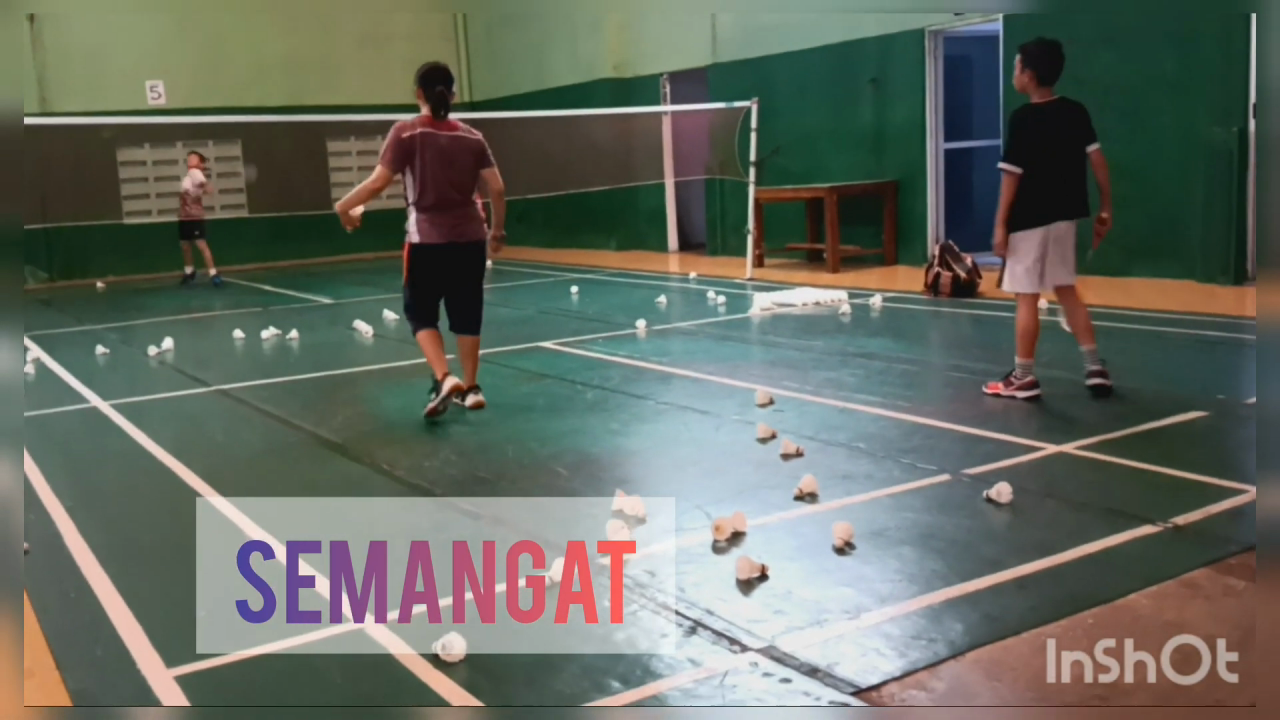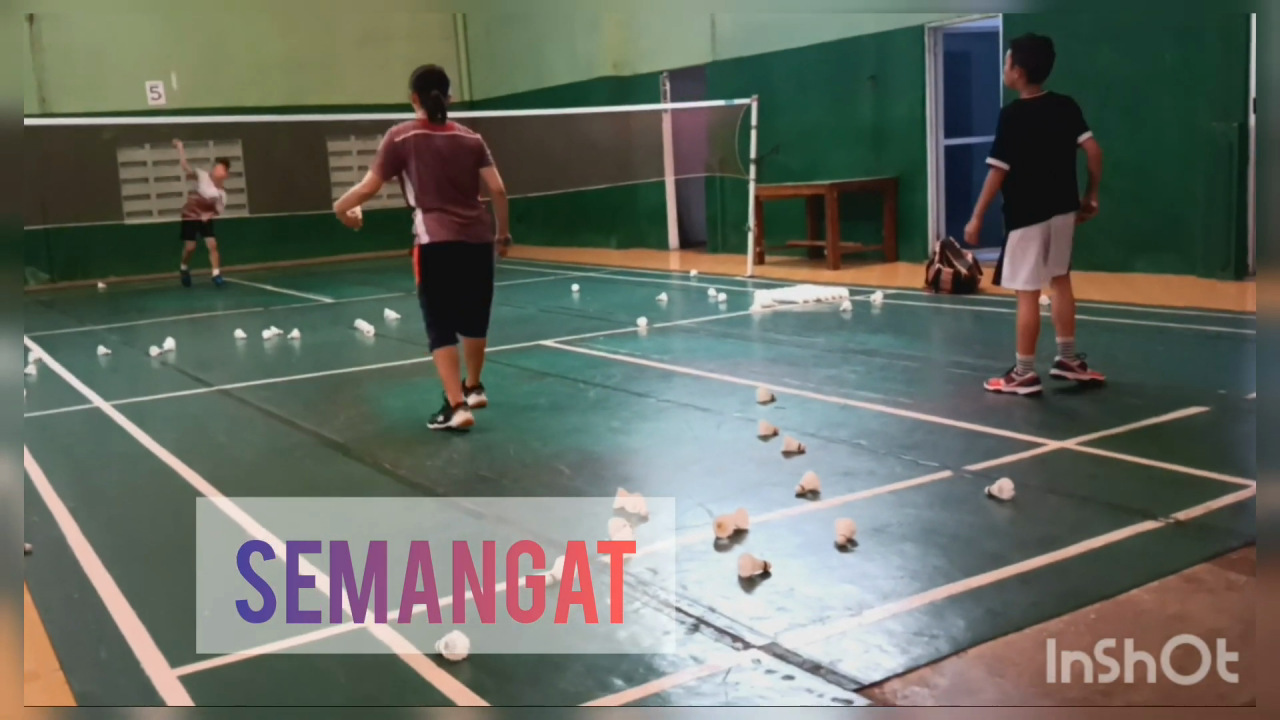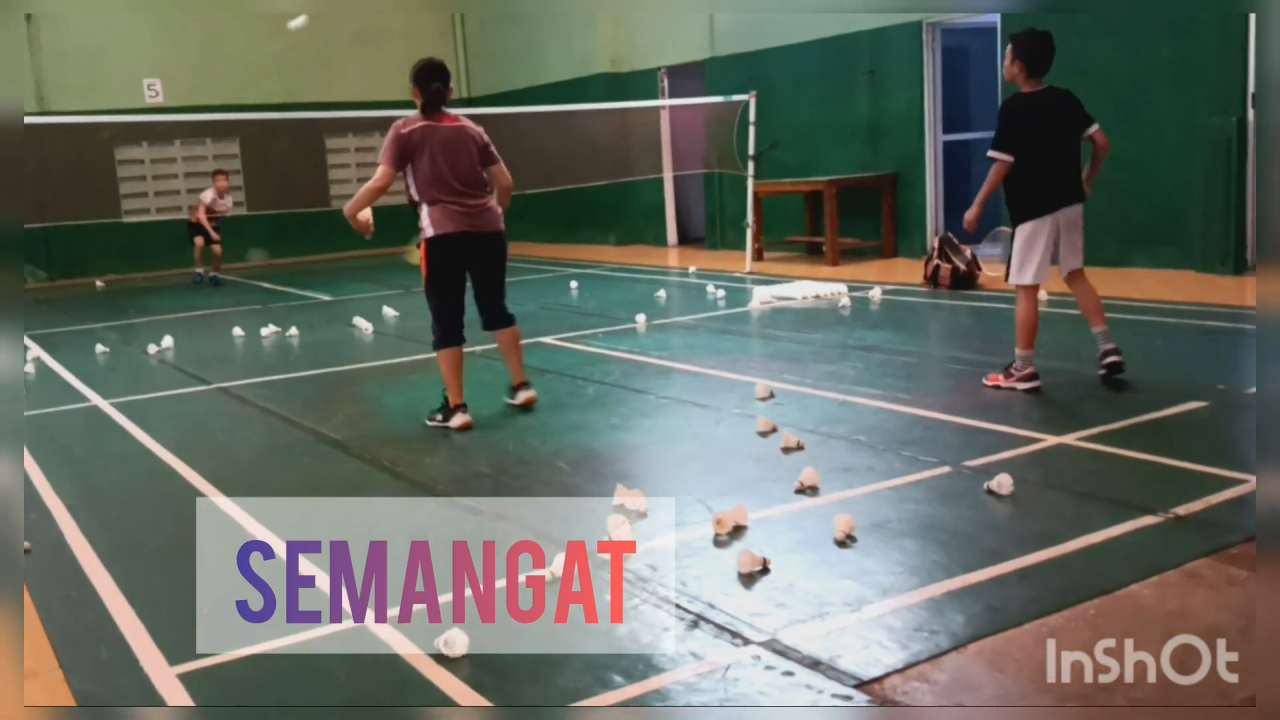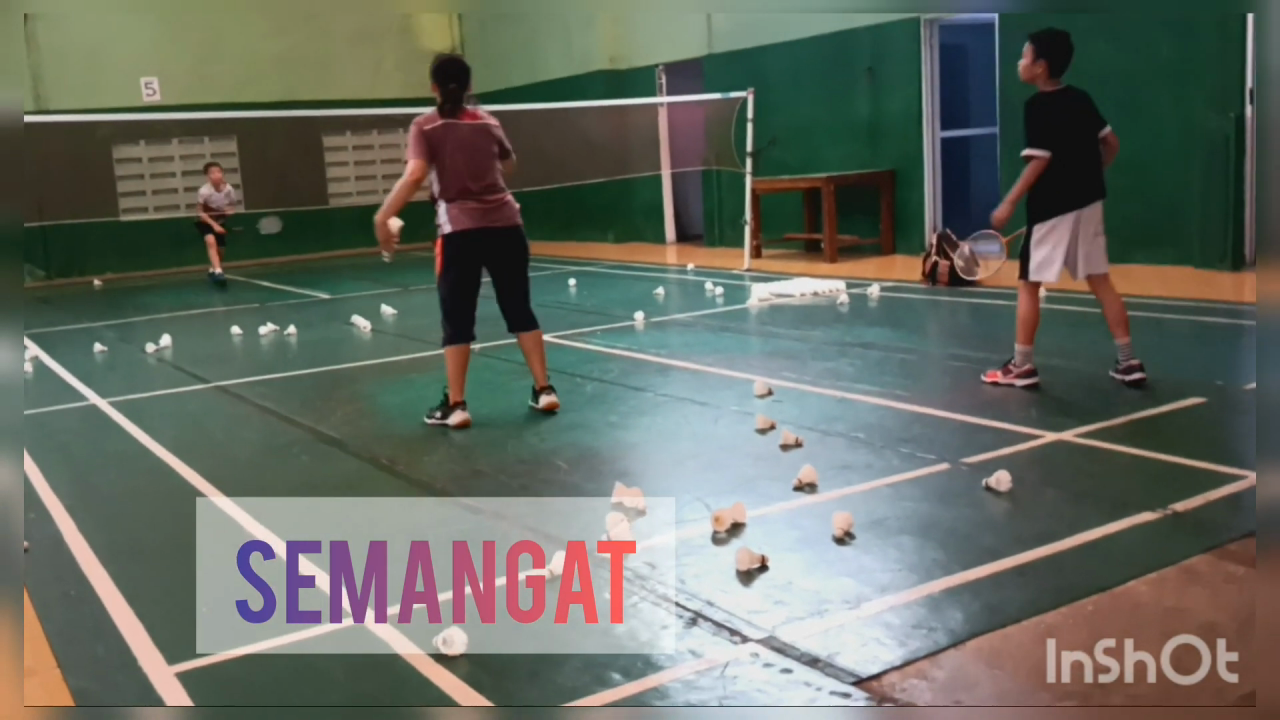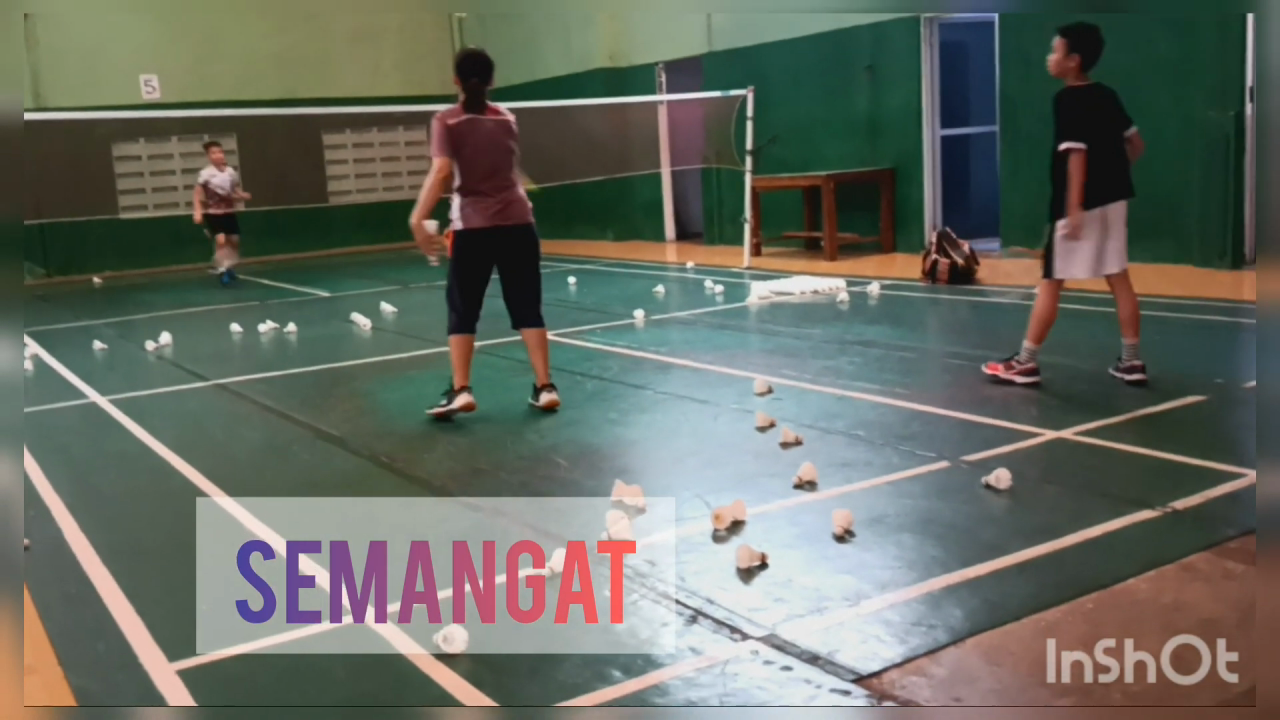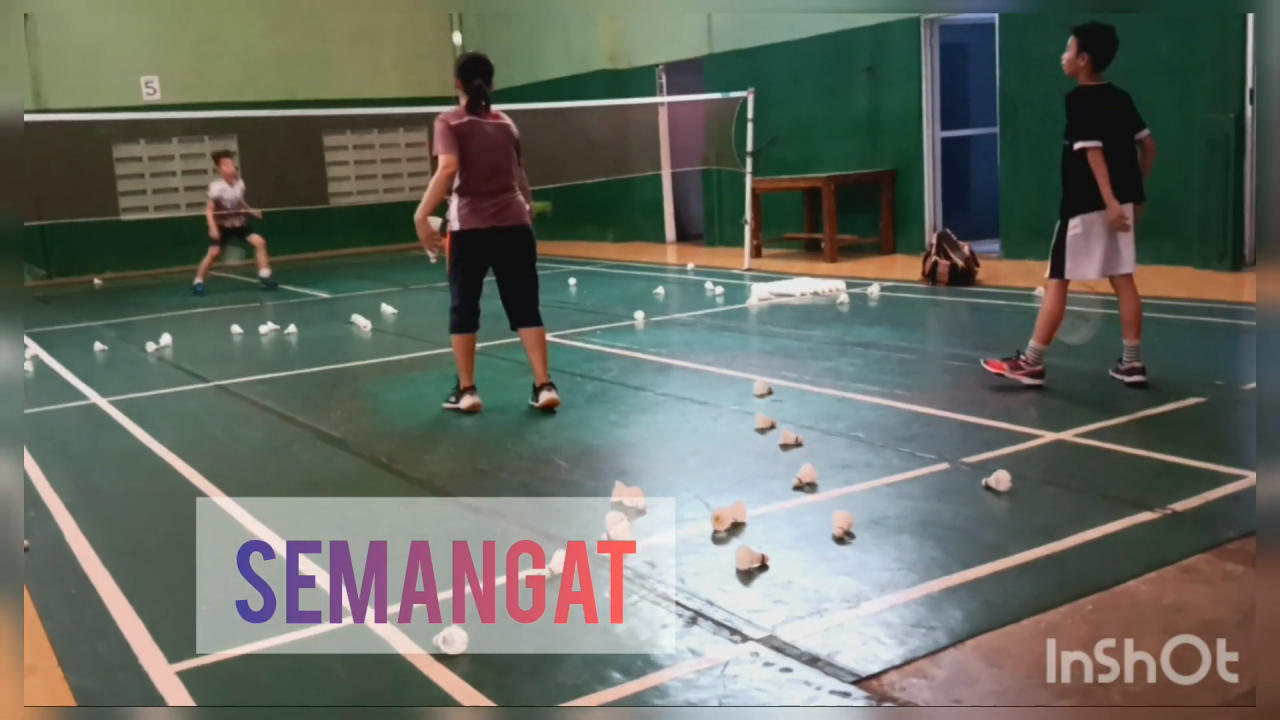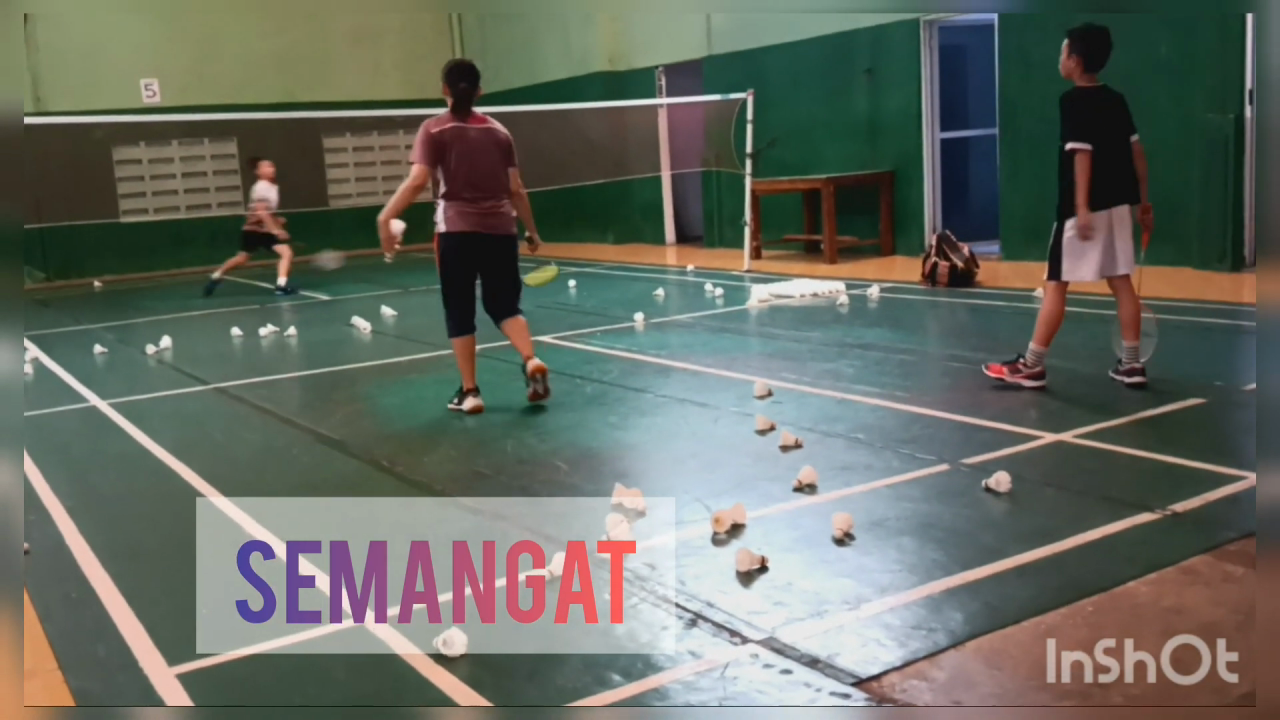
dt=0.2s
person 1, frame 1
left shoulder: (405, 133)
right shoulder: (472, 137)
left elbow: (378, 181)
right elbow: (496, 189)
left wrist: (344, 206)
right wrist: (497, 228)
left hip: (427, 239)
right hip: (470, 237)
left knee: (421, 313)
right knee: (467, 314)
left ankle: (444, 379)
right ankle: (471, 388)
person 1, frame 2
left shoulder: (401, 137)
right shoulder: (470, 138)
left elbow: (369, 186)
right elbow: (497, 189)
left wrist: (341, 207)
right wrist: (503, 231)
left hip: (436, 241)
right hip: (478, 239)
left knee: (439, 324)
right knee: (474, 318)
left ankle: (456, 405)
right ankle: (474, 388)
person 1, frame 3
left shoulder: (405, 130)
right shoulder: (471, 130)
left elbow: (381, 182)
right elbow: (504, 182)
left wrist: (352, 210)
right wrist: (495, 210)
left hip: (443, 235)
right hip: (487, 230)
left knee: (446, 321)
right knee: (496, 310)
left ankle: (456, 407)
right ankle: (521, 385)
person 1, frame 4
left shoulder: (425, 127)
right shoulder: (488, 123)
left elbow: (414, 176)
right elbow: (509, 165)
left wrist: (382, 217)
left hip: (460, 231)
right hip: (506, 225)
left knee: (457, 319)
right knee: (520, 311)
left ankle: (455, 405)
right ankle: (544, 390)
person 1, frame 5
left shoulder: (447, 121)
right shoulder: (507, 119)
left elbow: (441, 173)
left wrist: (418, 219)
left hip: (473, 227)
right hip: (518, 224)
left knee: (462, 311)
right knee: (527, 307)
left ankle: (460, 390)
right ankle: (545, 387)
person 1, frame 6
left shoulder: (450, 122)
right shoulder: (506, 124)
left elbow: (447, 169)
left wrist: (422, 215)
right wrist: (527, 206)
left hip: (470, 228)
right hip: (515, 226)
left knee: (464, 310)
right knee: (525, 307)
left ankle: (466, 389)
right ankle: (544, 386)
person 1, frame 7
left shoulder: (434, 130)
right shoulder: (498, 131)
left elbow: (417, 181)
right elbow: (516, 189)
left wrist: (385, 217)
right wrist: (531, 230)
left hip: (457, 232)
right hip: (500, 230)
left knee: (459, 312)
right knee: (505, 305)
left ankle: (469, 391)
right ankle: (531, 362)
person 2, frame 1
left shoulder: (1022, 118)
right shoulder: (1076, 112)
left elbow: (1011, 176)
right elbow: (1098, 162)
left wrist: (1000, 225)
right wrist: (1105, 209)
left hip: (1029, 220)
right hip: (1065, 216)
left knee: (1026, 297)
right knee: (1066, 291)
left ankle: (1023, 377)
right ankle: (1095, 367)
person 2, frame 2
left shoulder: (1012, 115)
right shoulder: (1066, 106)
left elbow: (998, 171)
right elbow: (1094, 151)
left wrist: (977, 217)
right wrist: (1091, 195)
left hip: (1027, 214)
right hip: (1063, 208)
left knee: (1026, 293)
right knee: (1060, 280)
left ankle: (1024, 373)
right ankle: (1067, 358)
person 2, frame 3
left shoulder: (1013, 108)
right shoulder: (1067, 100)
left elbow: (1002, 164)
right elbow: (1101, 142)
left wrist: (977, 206)
right wrist: (1086, 180)
left hip: (1032, 208)
right hip: (1069, 202)
left knee: (1026, 288)
right knee: (1076, 276)
left ankle: (1022, 369)
right ankle: (1107, 347)
person 2, frame 4
left shoulder: (1037, 106)
right shoulder: (1081, 99)
left elbow: (1040, 161)
right elbow: (1111, 144)
left wrist: (1008, 203)
left hip: (1053, 208)
right hip: (1089, 202)
left knee: (1028, 285)
right knee: (1100, 282)
left ankle: (1022, 365)
right ankle: (1129, 361)
person 2, frame 5
left shoulder: (1067, 100)
right shoulder: (1109, 96)
left elbow: (1077, 154)
right elbow: (1136, 145)
left wrist: (1073, 207)
left hip: (1083, 205)
right hip: (1114, 200)
left knee: (1051, 282)
right knee: (1120, 280)
left ankle: (1025, 362)
right ankle: (1132, 361)
person 2, frame 6
left shoulder: (1079, 99)
right shoulder: (1121, 98)
left elbow: (1093, 152)
right elbow: (1149, 147)
left wrist: (1110, 201)
right wrist: (1133, 191)
left hip: (1086, 206)
right hip: (1123, 201)
left knee: (1057, 282)
right knee: (1124, 280)
left ankle: (1032, 362)
right ankle: (1132, 362)
person 2, frame 7
left shoulder: (1073, 100)
right shoulder: (1116, 100)
left elbow: (1082, 155)
right elbow: (1136, 153)
left wrist: (1081, 207)
right wrist: (1143, 200)
left hip: (1085, 208)
right hip: (1118, 204)
left knee: (1056, 284)
right knee: (1122, 282)
left ankle: (1032, 364)
right ankle: (1131, 363)
